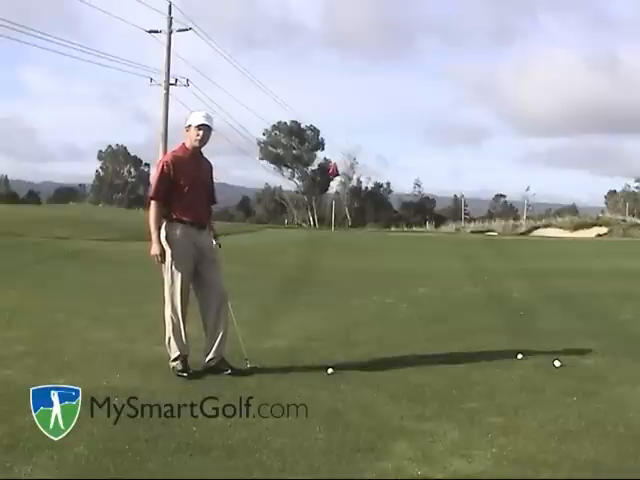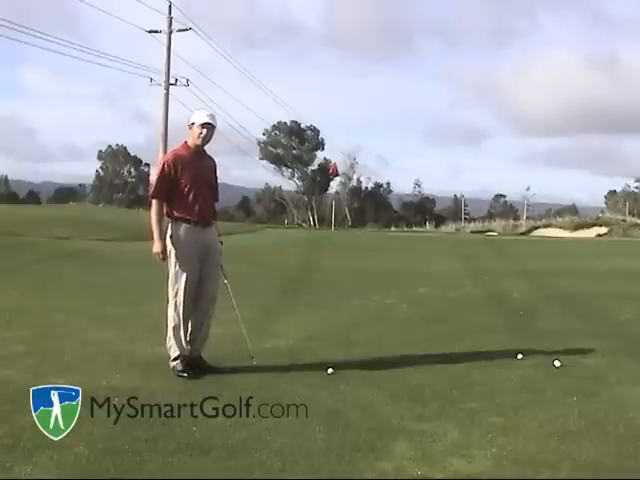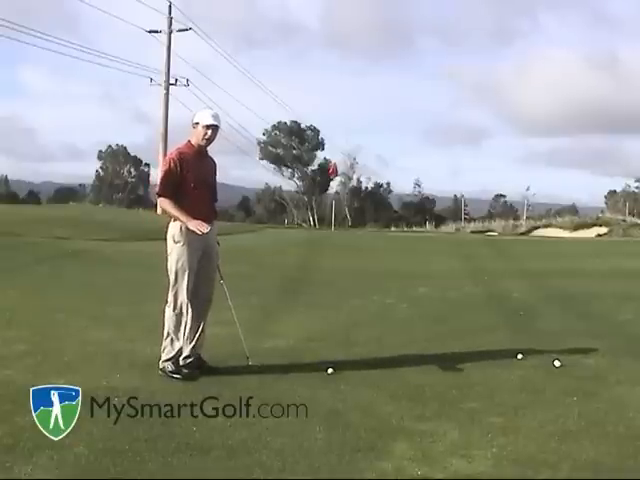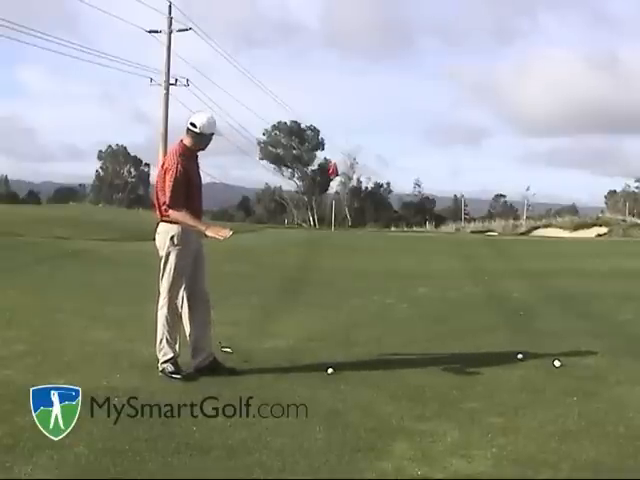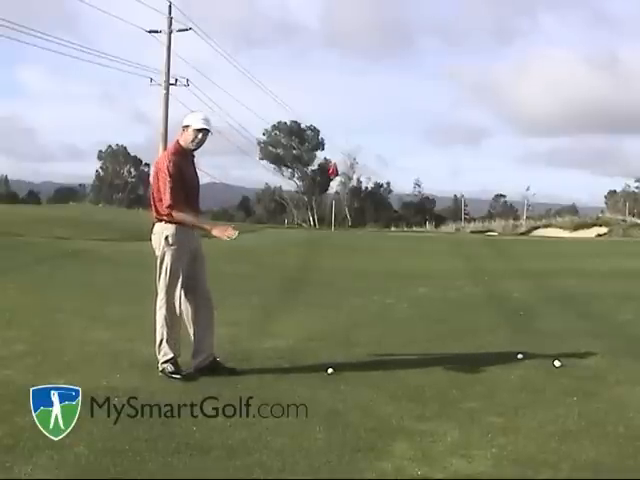
dt=1s
person 1, frame 1
left shoulder: (206, 165)
right shoulder: (170, 161)
right elbow: (156, 202)
left wrist: (214, 233)
right wrist: (155, 240)
left hip: (202, 236)
right hip: (178, 234)
left knee: (217, 296)
right knee: (177, 299)
left ankle: (214, 357)
right ankle: (178, 358)
person 1, frame 2
left shoulder: (210, 163)
right shoulder: (172, 160)
right elbow: (157, 201)
left wrist: (217, 235)
right wrist: (158, 238)
left hip: (209, 233)
right hip: (183, 232)
left knee: (207, 298)
right knee: (181, 298)
left ankle: (195, 353)
right ankle: (177, 356)
person 1, frame 3
left shoulder: (210, 162)
right shoulder: (177, 158)
right elbow: (163, 199)
left wrist: (214, 234)
right wrist: (189, 221)
left hip: (208, 233)
right hip: (183, 232)
left knee: (203, 298)
right knee: (180, 297)
left ankle: (191, 354)
right ankle: (169, 359)
person 1, frame 4
left shoulder: (189, 157)
right shoulder: (177, 162)
right elbow: (174, 210)
right wrist: (206, 228)
left hip: (190, 235)
right hip: (176, 235)
left knee: (198, 298)
right knee: (171, 298)
left ankle: (203, 359)
right ankle: (167, 359)
person 1, frame 5
left shoulder: (188, 159)
right shoulder: (169, 161)
right elbow: (175, 209)
left wrist: (204, 229)
right wrist: (212, 228)
left hip: (190, 234)
right hip: (172, 234)
left knee: (201, 298)
right knee: (169, 298)
left ankle: (204, 358)
right ankle: (167, 360)
